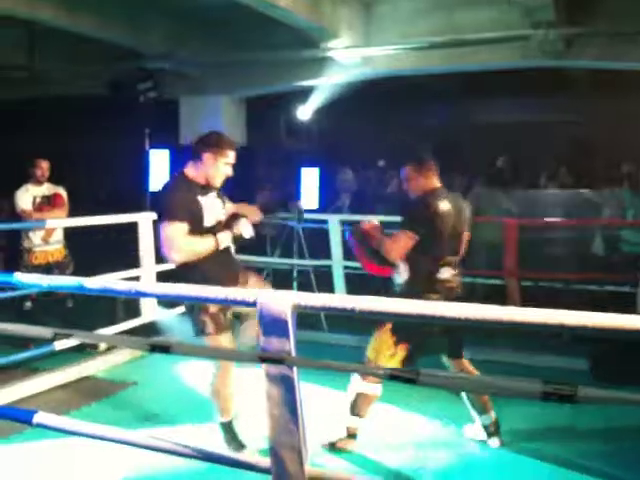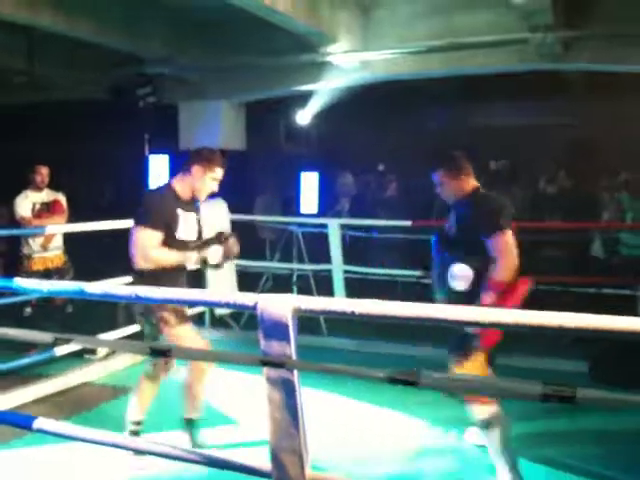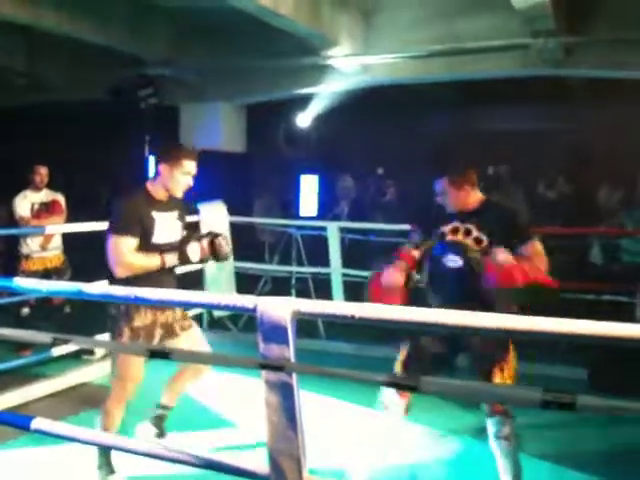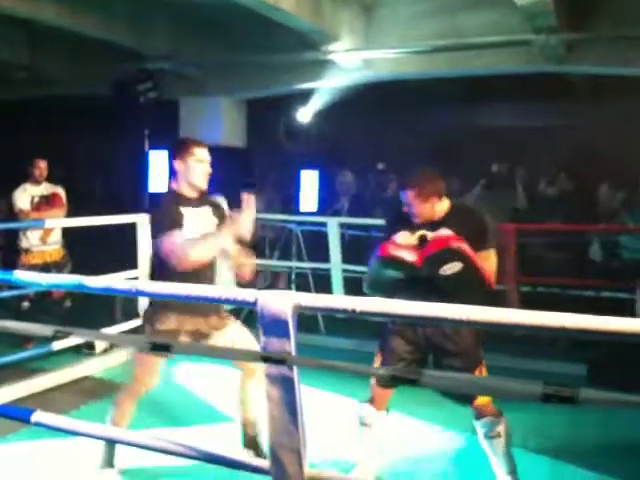
dt=0.4s
person 1, frame 1
left shoulder: (210, 186)
right shoulder: (176, 194)
left elbow: (234, 212)
right elbow: (176, 251)
left wrist: (262, 210)
right wrist: (227, 235)
left hip: (230, 276)
right hip: (205, 288)
right knee: (224, 358)
right ankle: (228, 431)
person 1, frame 2
left shoulder: (192, 204)
right shoulder: (158, 201)
right elbow: (142, 256)
left wrist: (217, 247)
right wrist: (196, 256)
left knee: (159, 365)
right knee: (201, 358)
left ankle: (134, 434)
right ankle: (191, 425)
person 1, frame 3
left shoulder: (177, 206)
right shoulder: (130, 207)
right elbow: (120, 264)
left wrist: (208, 246)
right wrist: (175, 257)
left hip: (169, 303)
right hip: (135, 308)
left knee: (199, 361)
right knee: (125, 384)
left ankle: (158, 416)
person 1, frame 4
left shoulder: (208, 204)
right shoulder: (165, 207)
left elbow: (240, 235)
right elbow: (182, 257)
left wrist: (246, 207)
right wrist: (226, 237)
left hip: (207, 307)
right hip: (170, 312)
left knee: (255, 361)
right knee: (140, 386)
left ankle: (251, 441)
right ankle: (108, 453)
person 2, frame 1
left shoulder: (421, 206)
right shoulder: (459, 205)
left elbow: (394, 251)
left wrist: (372, 232)
left hip: (419, 298)
right hip: (449, 295)
left knee: (375, 363)
right knee: (458, 361)
left ankle: (349, 435)
right ankle: (490, 427)
person 2, frame 2
left shoulder: (483, 207)
right shoulder: (463, 206)
left elbow: (507, 257)
left wrist: (488, 301)
left hip: (473, 308)
right hip: (458, 305)
right knee: (471, 376)
right ankle: (482, 429)
person 2, frame 3
left shoulder: (503, 217)
right shoulder: (439, 215)
left elbow: (539, 262)
right elbow: (414, 250)
left wrist: (512, 271)
right wrist: (397, 269)
left knee: (495, 400)
person 2, frame 4
left shoulder: (471, 221)
left elbow: (488, 278)
right elbow: (380, 277)
left wrist: (464, 252)
right wrist: (395, 254)
left hip: (451, 323)
right hip: (406, 320)
left knee: (481, 401)
right knee: (377, 393)
person 3, frame 1
left shoulder: (58, 190)
right shoulder: (22, 193)
left elbow: (63, 212)
right elbow: (27, 218)
left wrist: (38, 215)
right wrist: (52, 214)
left hip: (57, 249)
right hip: (33, 250)
person 3, frame 2
left shoulder: (57, 197)
right shoulder: (22, 199)
left elbow: (62, 219)
right elbow: (26, 225)
left wrist: (37, 221)
right wrist: (50, 221)
left hip: (56, 255)
right hip: (32, 257)
person 3, frame 3
left shoulder: (56, 196)
right shoulder: (21, 199)
left elbow: (60, 218)
right elbow: (24, 224)
left wrist: (35, 221)
right wrist: (49, 221)
left hip: (55, 254)
right hip: (31, 257)
left knee: (60, 296)
person 3, frame 4
left shoulder: (57, 190)
right shoulder: (20, 192)
left elbow: (61, 212)
right elbow: (24, 217)
left wrist: (35, 214)
right wrist: (49, 214)
left hip: (55, 249)
right hip: (30, 251)
left knee: (60, 289)
